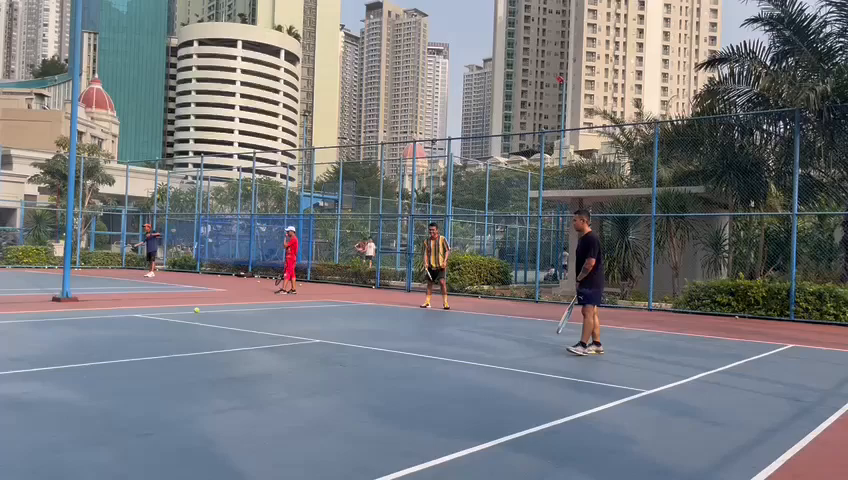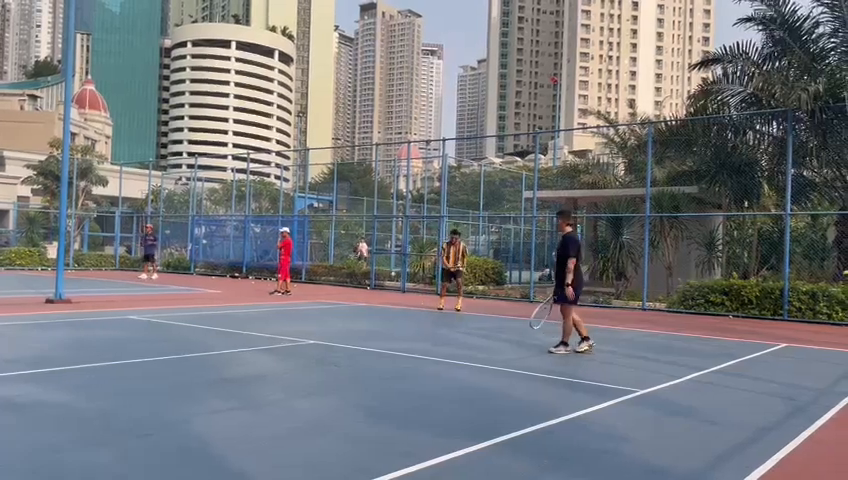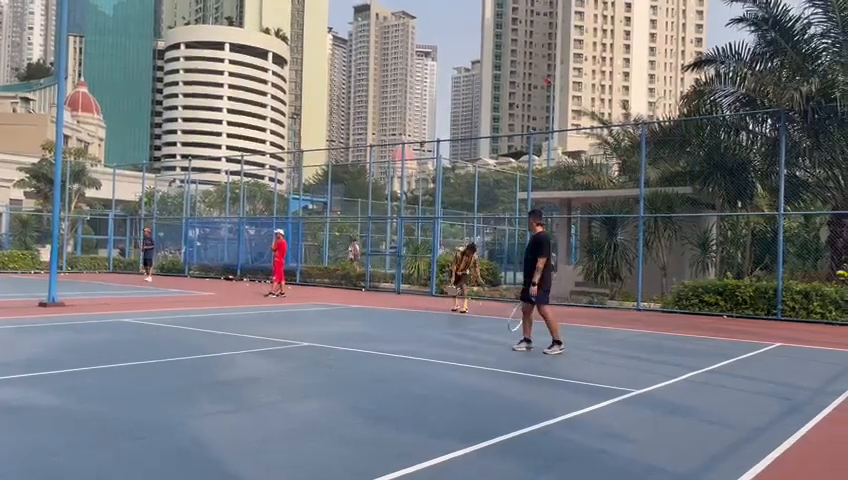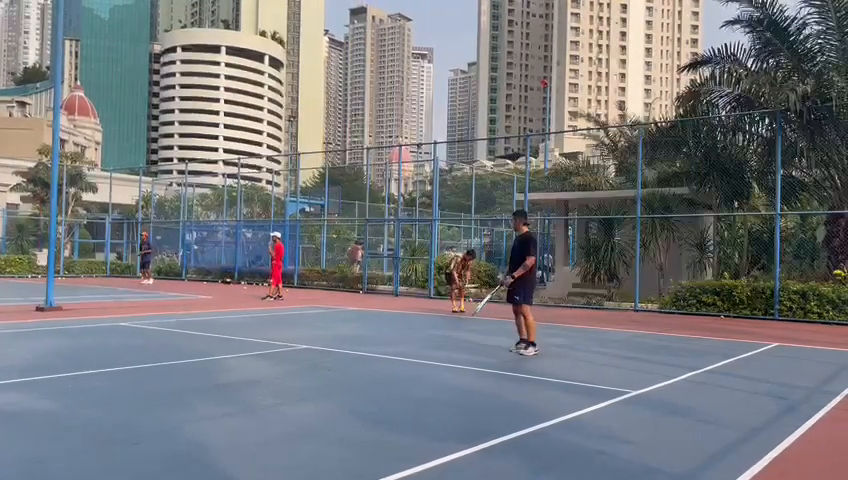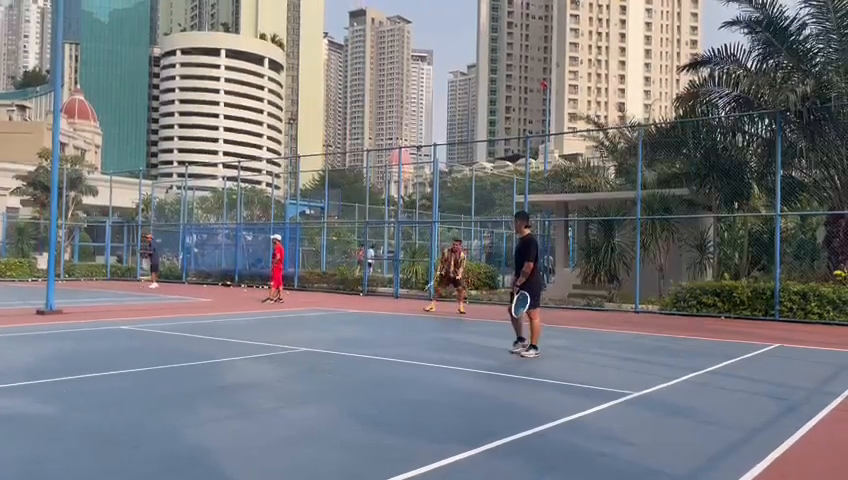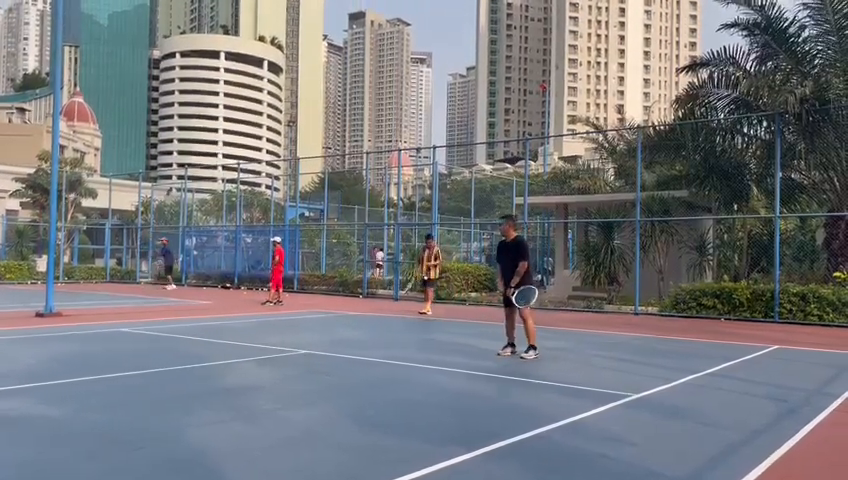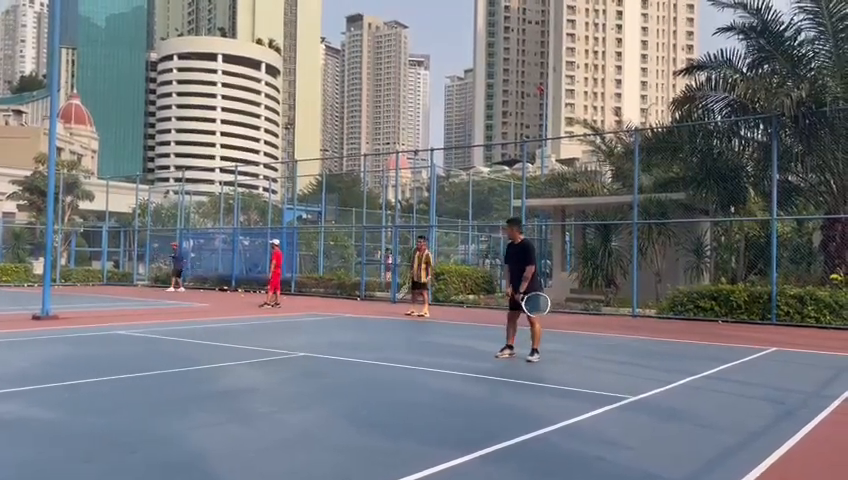
dt=0.7s
person 1, frame 1
left shoulder: (592, 238)
right shoulder: (582, 238)
left elbow: (590, 263)
left wrist: (578, 279)
right wrist: (580, 281)
left hip: (591, 283)
right hip: (587, 283)
left knee: (587, 312)
right knee: (592, 313)
left ankle: (583, 345)
right ankle: (596, 344)
person 1, frame 2
left shoulder: (569, 238)
right shoulder: (568, 237)
left elbow: (571, 263)
left wrist: (568, 284)
right wrist: (564, 284)
left hip: (570, 283)
right hip: (563, 282)
left knee: (566, 313)
right knee: (569, 313)
left ankle: (564, 344)
right ankle: (586, 339)
person 1, frame 3
left shoulder: (542, 238)
right shoulder: (534, 237)
left elbow: (541, 263)
left wrist: (534, 283)
left hip: (539, 283)
right hip: (529, 282)
left knee: (544, 312)
right knee: (526, 311)
left ankle: (558, 343)
right ankle: (527, 341)
person 1, frame 4
left shoulder: (529, 238)
right shoulder: (517, 238)
left elbow: (530, 261)
left wrist: (513, 276)
right wrist: (508, 276)
left hip: (524, 281)
right hip: (515, 281)
left knee: (525, 312)
right knee: (516, 311)
left ankle: (532, 345)
right ankle: (523, 341)
person 1, frame 5
left shoulder: (530, 241)
right shoulder: (521, 240)
left elbow: (529, 266)
left wrist: (518, 283)
right wrist: (515, 280)
left hip: (531, 284)
right hip: (521, 284)
left knee: (532, 315)
right knee: (512, 310)
left ankle: (534, 347)
right ankle: (521, 340)
person 1, frame 6
left shoulder: (520, 243)
right shoulder: (501, 245)
left elbow: (523, 266)
right elbow: (500, 266)
left wrist: (513, 285)
right wrist: (501, 283)
left hip: (522, 286)
right hip: (508, 286)
left knee: (525, 315)
right knee: (509, 315)
left ankle: (533, 348)
right ankle: (511, 345)
person 1, frame 7
left shoulder: (527, 246)
right shoulder: (510, 247)
left elbow: (530, 270)
right elbow: (507, 267)
left wrist: (522, 291)
right wrist: (508, 286)
left hip: (529, 290)
right hip: (516, 290)
left knee: (533, 319)
right knee: (511, 317)
left ankle: (535, 351)
right ankle: (509, 347)
